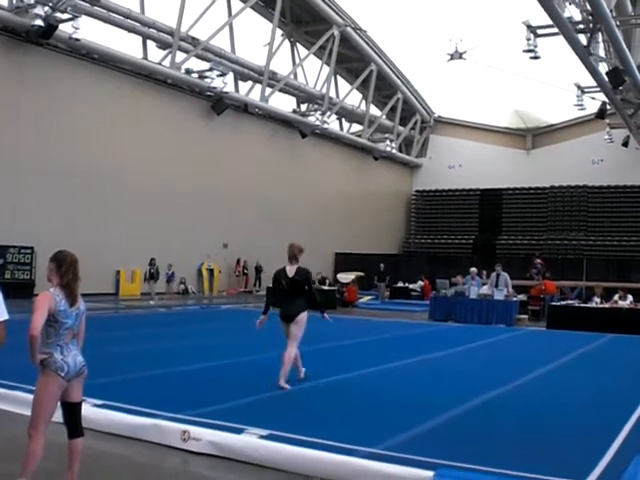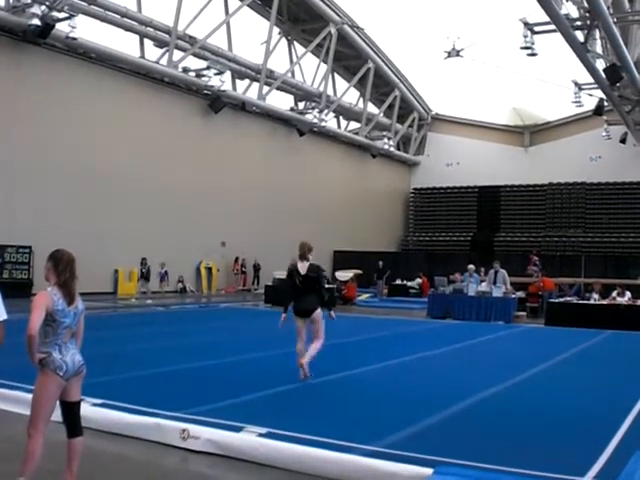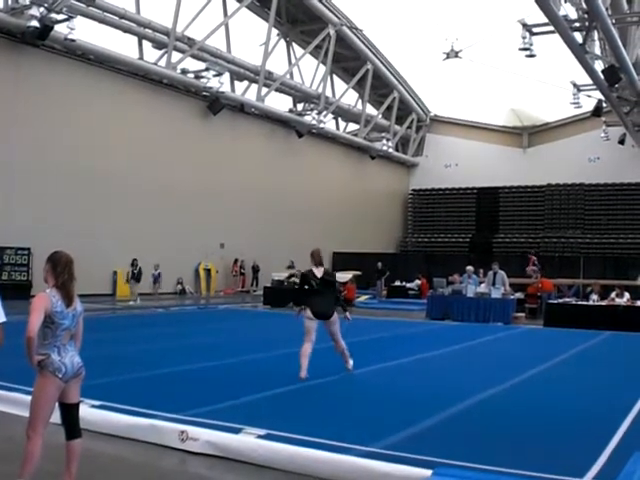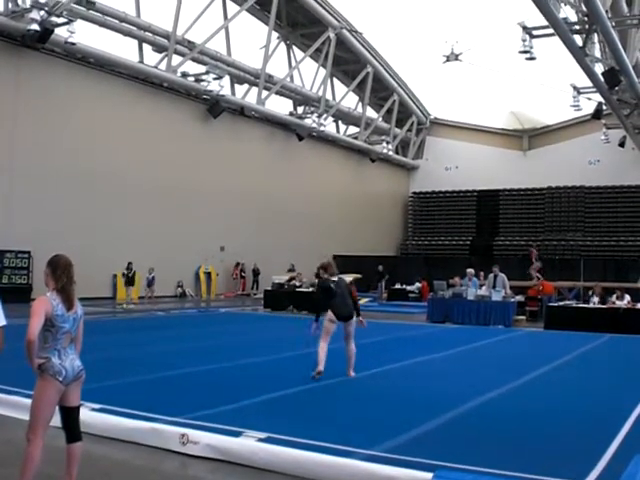
dt=0.3s
person 1, frame 1
left shoulder: (47, 297)
right shoulder: (79, 299)
left elbow: (35, 332)
left wrist: (35, 356)
right wrist: (71, 356)
left hip: (56, 366)
right hip: (76, 363)
left knee: (36, 431)
right knee: (75, 425)
person 1, frame 2
left shoulder: (45, 297)
right shoulder: (77, 298)
left elbow: (32, 331)
left wrist: (33, 355)
right wrist: (70, 356)
left hip: (54, 365)
right hip: (75, 362)
left knee: (35, 430)
right knee: (74, 424)
person 1, frame 3
left shoulder: (43, 298)
right shoulder: (76, 300)
left elbow: (31, 333)
left wrist: (32, 357)
right wrist: (69, 358)
left hip: (53, 367)
right hip: (74, 364)
left knee: (35, 432)
right knee: (72, 426)
person 1, frame 4
left shoulder: (44, 302)
right shoulder: (76, 304)
left elbow: (32, 337)
left wrist: (33, 361)
right wrist: (69, 361)
left hip: (53, 370)
right hip: (74, 367)
left knee: (35, 435)
right knee: (73, 429)
person 2, frame 1
left shoulder: (279, 273)
right shoulder: (305, 272)
left elbow: (272, 295)
right elbow: (312, 294)
left wrist: (264, 314)
right wrist: (322, 312)
left hip: (284, 312)
right hip: (299, 312)
left knee: (292, 343)
right knee: (292, 346)
left ankle: (300, 371)
right ankle: (282, 380)
person 2, frame 2
left shoulder: (292, 270)
right shoulder: (317, 269)
left elbow: (288, 292)
right elbow: (321, 291)
left wrist: (285, 312)
right wrist: (330, 309)
left hip: (298, 308)
right hip: (313, 308)
left knee: (301, 340)
right knee: (319, 339)
left ankle: (303, 371)
right ankle: (305, 360)
person 2, frame 3
left shoulder: (305, 275)
right shoulder: (330, 274)
left elbow: (301, 293)
right elbow: (338, 293)
left wrist: (301, 306)
right wrist: (345, 311)
left hip: (312, 311)
right hip: (329, 311)
left knee: (308, 342)
right knee: (337, 339)
left ankle: (303, 372)
right ankle: (348, 364)
person 2, frame 4
left shoulder: (322, 282)
right shoulder: (342, 280)
left elbow: (321, 303)
right elbow: (353, 298)
left wrist: (316, 321)
right wrist: (358, 315)
left hip: (334, 312)
right hip: (349, 312)
left knee: (323, 341)
right knee: (350, 341)
left ankle: (320, 367)
right ankle: (351, 371)
